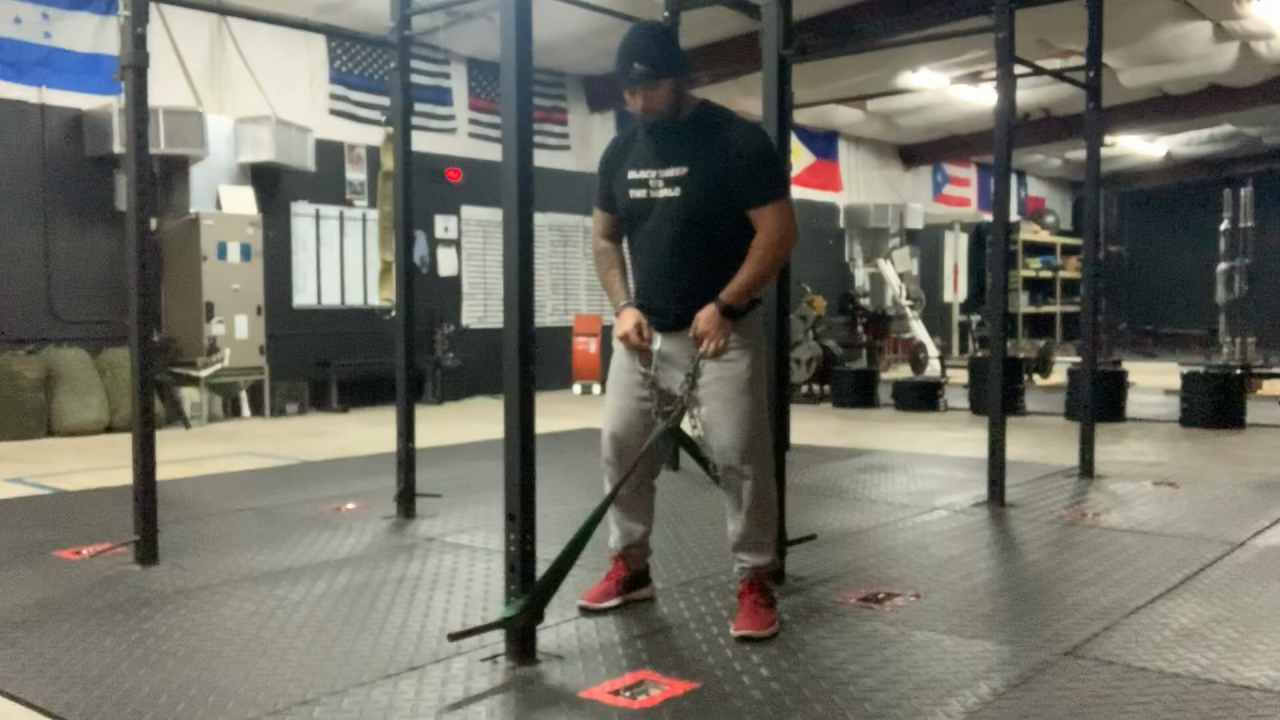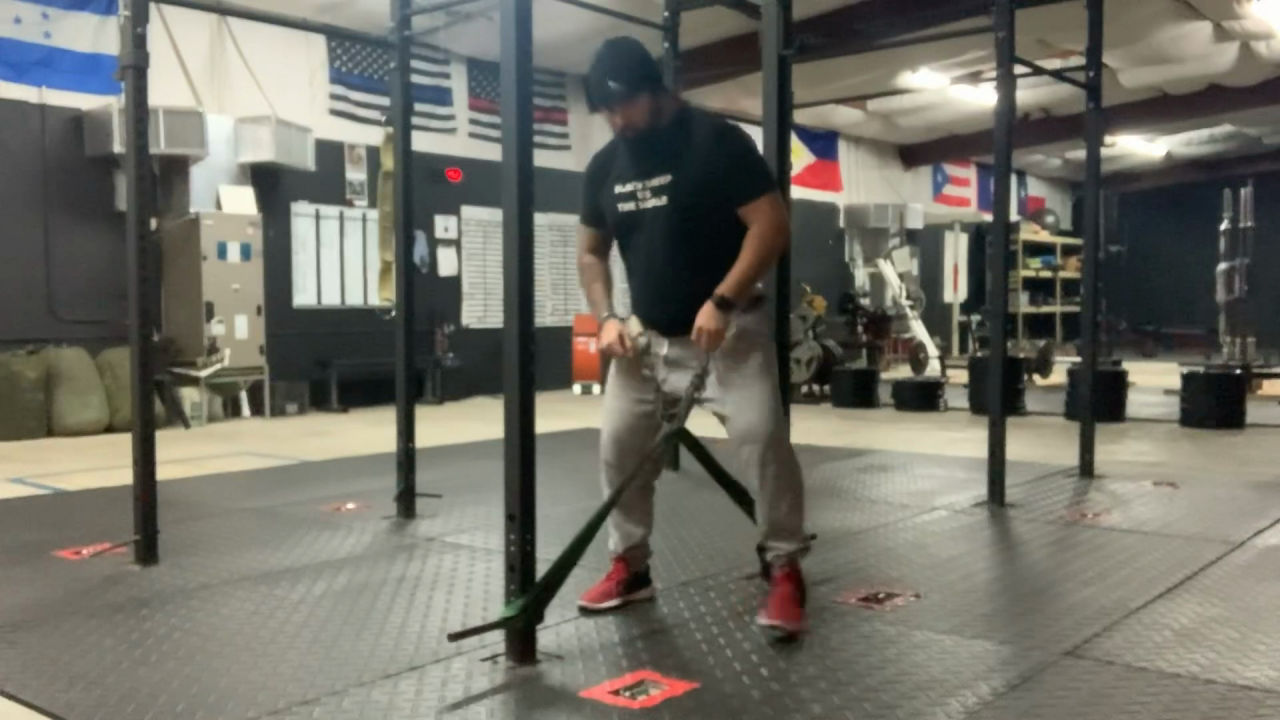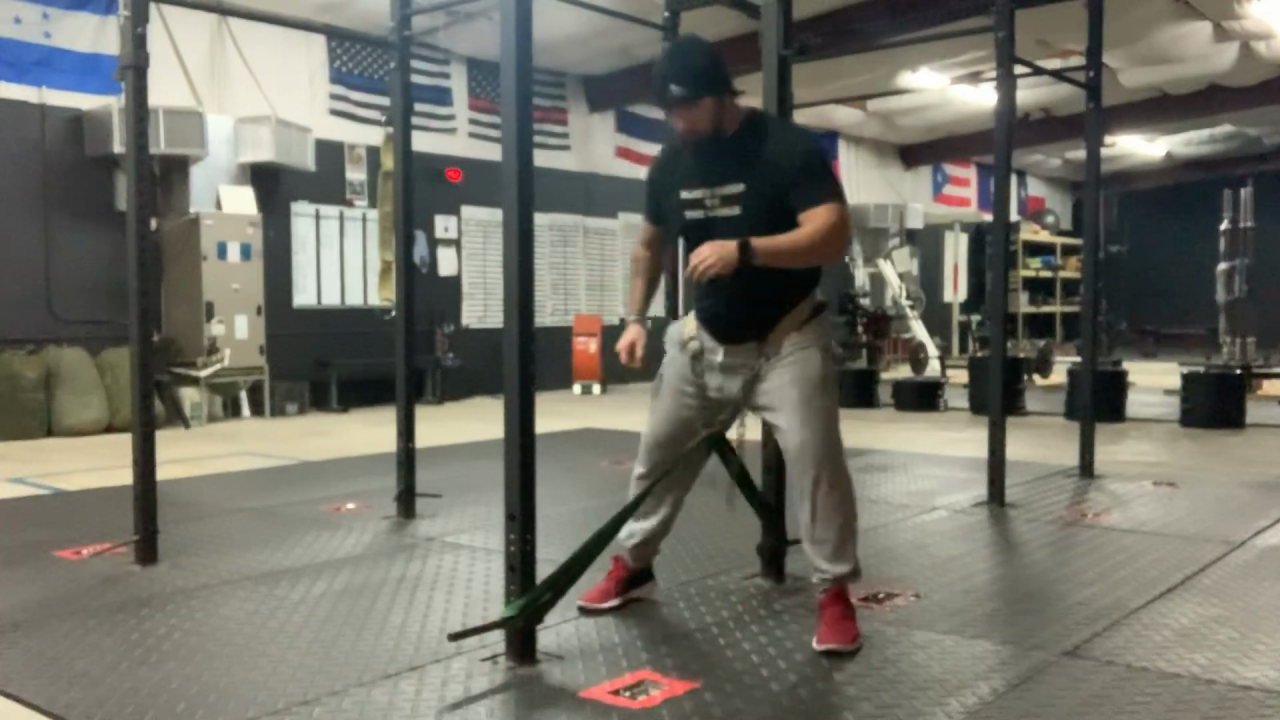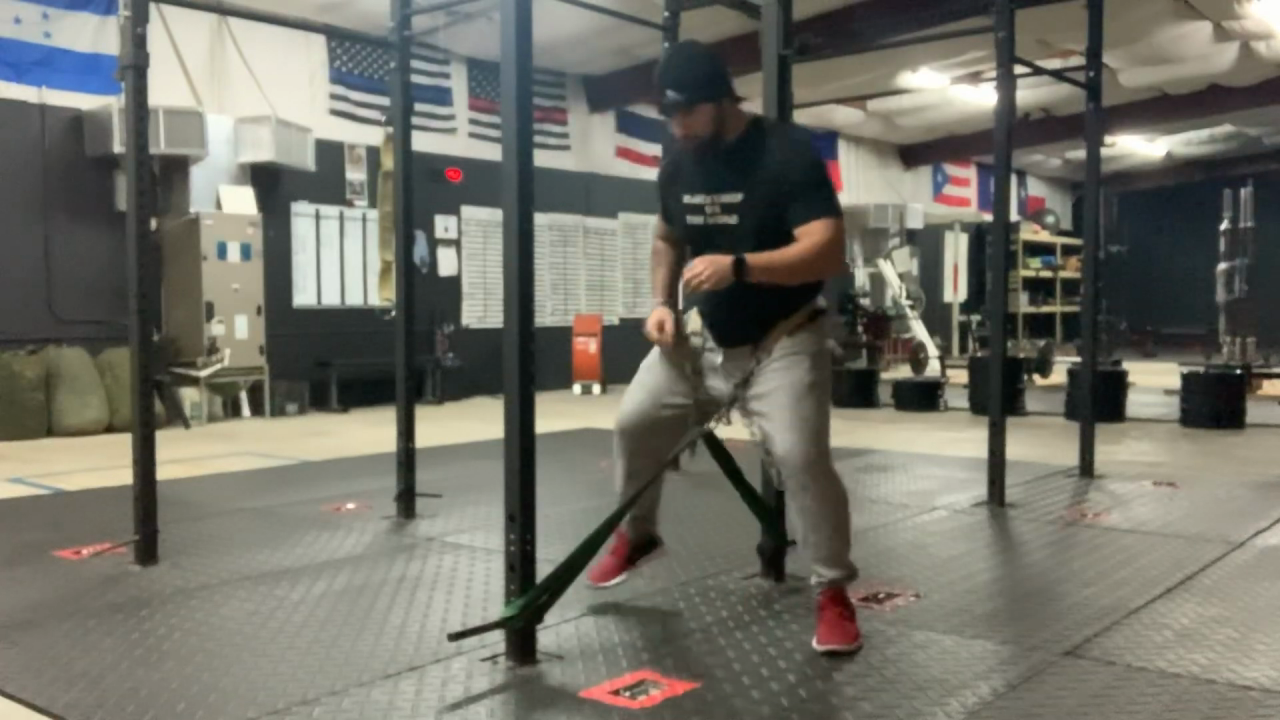
dt=0.3s
person 1, frame 1
left shoulder: (736, 140)
right shoulder: (621, 152)
left elbow: (779, 231)
right elbow: (605, 238)
left wrist: (725, 306)
right wrist: (624, 305)
left hip: (722, 328)
right hip: (646, 332)
left knee: (739, 454)
right knee: (621, 446)
left ankle: (755, 581)
right ankle: (630, 566)
person 1, frame 2
left shoulder: (717, 141)
right shoulder: (605, 166)
left elbow: (772, 224)
right elbow: (591, 252)
left wrist: (723, 301)
right wrist: (607, 318)
left hip: (728, 328)
right hip: (648, 337)
left knee: (761, 438)
right knee: (620, 450)
left ankle: (785, 572)
right ankle: (630, 567)
person 1, frame 3
left shoulder: (790, 148)
right shoulder: (670, 164)
left elbow: (831, 237)
right elbow: (650, 245)
left wrist: (743, 251)
right wrist: (636, 319)
left hip: (787, 335)
right hip: (704, 337)
left knee: (813, 457)
right knee: (661, 450)
left ankle: (835, 591)
right ankle: (633, 564)
person 1, frame 4
left shoulder: (790, 155)
right shoulder: (677, 164)
left elbow: (827, 253)
right elbow: (667, 239)
left wrist: (737, 266)
right wrist: (662, 303)
left hip: (783, 339)
right hip: (704, 334)
left knee: (801, 460)
right knee: (635, 423)
left ankle: (832, 592)
right ankle: (637, 535)
